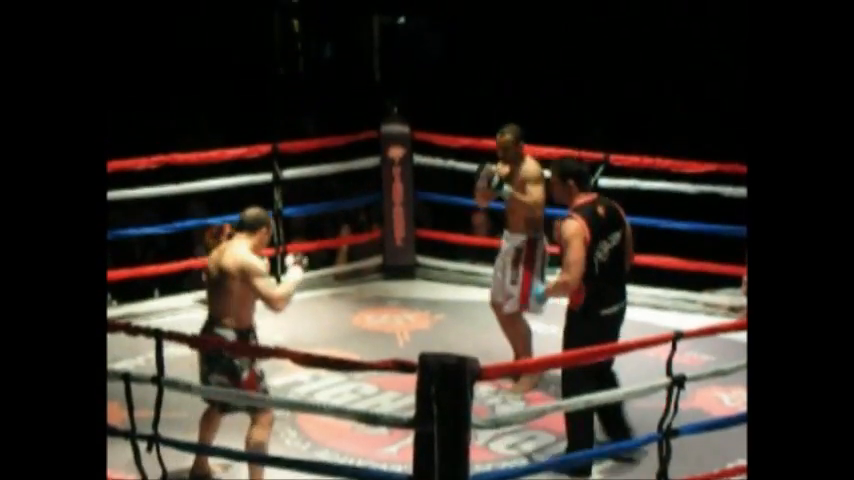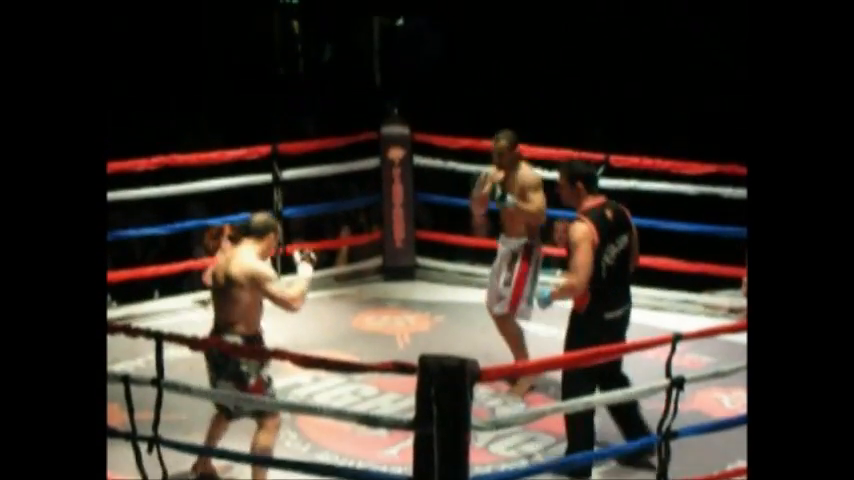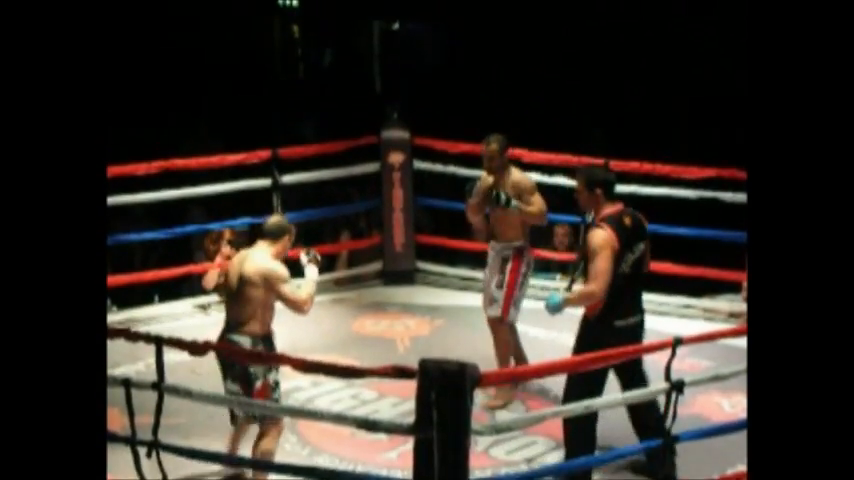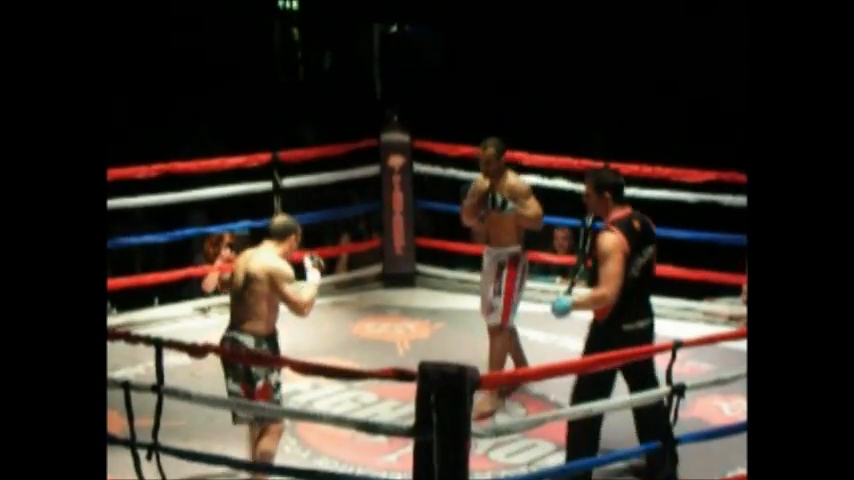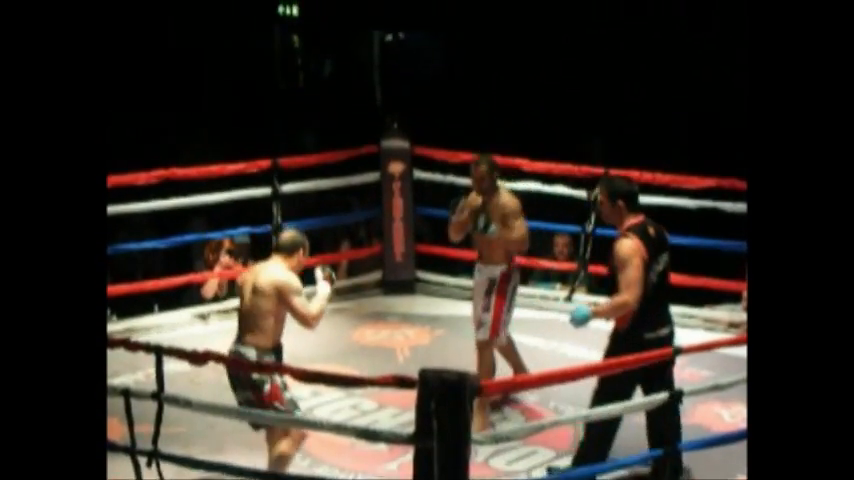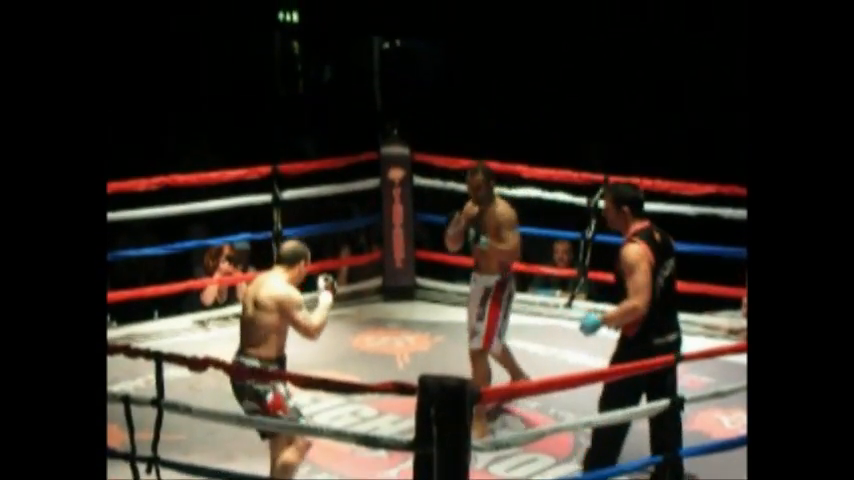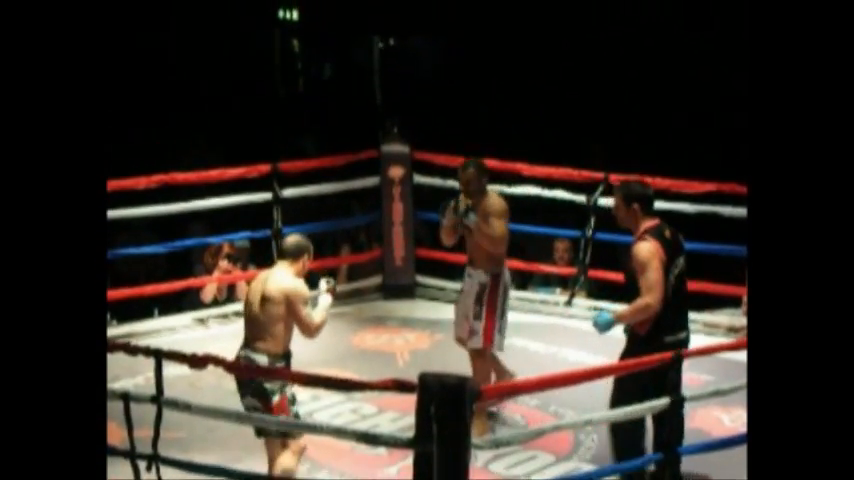
dt=0.1s
person 1, frame 1
left shoulder: (574, 224)
right shoulder: (614, 209)
left elbow: (570, 280)
right elbow: (628, 256)
left wrist: (544, 291)
left hip: (588, 313)
right hip: (615, 306)
left knee: (577, 382)
right knee: (601, 374)
right ankle: (620, 438)
person 1, frame 2
left shoulder: (582, 227)
right shoulder: (621, 212)
left elbow: (577, 284)
right elbow: (632, 259)
left wrist: (550, 294)
left hip: (592, 317)
right hip: (620, 311)
left knee: (577, 387)
right knee: (613, 378)
right ankle: (641, 447)
person 1, frame 3
left shoulder: (600, 233)
right shoulder: (637, 220)
left elbow: (595, 290)
left wrist: (562, 300)
left hip: (604, 324)
right hip: (632, 318)
left knee: (580, 392)
right knee: (636, 386)
person 1, frame 4
left shoulder: (611, 237)
right shoulder: (644, 224)
left elbow: (606, 294)
left wrist: (571, 303)
left hip: (614, 329)
right hip: (642, 323)
left knee: (587, 396)
right knee: (647, 393)
person 1, frame 5
left shoulder: (627, 244)
right shoulder: (657, 231)
left elbow: (627, 301)
left wrist: (589, 312)
left hip: (633, 337)
right hip: (661, 331)
left knee: (606, 403)
right knee: (662, 404)
person 1, frame 6
left shoulder: (633, 249)
right shoulder: (661, 238)
left elbow: (637, 305)
left wrist: (600, 320)
left hip: (641, 343)
right hip: (668, 337)
left knee: (613, 410)
right knee: (665, 410)
person 1, frame 7
left shoulder: (644, 246)
right shoulder: (671, 235)
left elbow: (650, 303)
left wrist: (613, 318)
left hip: (650, 341)
right hip: (677, 335)
left knee: (625, 408)
right knee: (668, 409)
person 2, frame 1
left shoulder: (531, 171)
right shoulder: (502, 167)
left elbow: (536, 208)
right elbow: (482, 201)
left wrist: (505, 189)
right wrist: (482, 181)
left hip: (528, 244)
right hip: (510, 239)
left knee: (513, 311)
right knee: (498, 304)
left ankle: (530, 372)
right ankle: (521, 358)
person 2, frame 2
left shoulder: (528, 178)
right shoulder: (494, 174)
left elbow: (540, 215)
right elbow: (478, 210)
left wrist: (509, 201)
right wrist: (478, 193)
left hip: (525, 248)
right hip: (505, 246)
left knee: (505, 314)
right knee: (497, 310)
left ankle: (525, 373)
right ankle: (522, 363)
person 2, frame 3
left shoulder: (520, 181)
right shoulder: (485, 179)
left elbow: (542, 215)
right elbow: (475, 218)
left wrist: (511, 204)
right wrist: (473, 199)
left hip: (516, 252)
right hip: (496, 249)
left knee: (498, 317)
right knee: (497, 316)
left ankle: (506, 384)
right ankle: (521, 365)
person 2, frame 4
left shoulder: (517, 184)
right shoulder: (480, 183)
left elbow: (537, 219)
right elbow: (468, 220)
left wrist: (507, 206)
right wrist: (469, 199)
left hip: (510, 257)
right hip: (491, 255)
left knee: (497, 326)
right knee: (501, 319)
left ankle: (491, 395)
right ankle: (522, 368)
person 2, frame 5
left shoulder: (508, 203)
right shoulder: (472, 199)
left elbow: (522, 242)
right elbow: (454, 236)
left wrist: (492, 230)
right wrist: (459, 215)
left hip: (501, 275)
right hip: (483, 270)
left knee: (484, 340)
right knee: (496, 333)
left ankle: (481, 410)
right ankle: (521, 373)
person 2, frame 6
left shoulder: (504, 213)
right shoulder: (470, 208)
left elbow: (513, 255)
right elbow: (452, 246)
left wrist: (482, 240)
right wrist: (454, 227)
left hip: (497, 284)
right hip: (478, 280)
left knee: (478, 350)
right knee: (490, 342)
left ankle: (480, 418)
right ankle: (519, 378)
person 2, frame 7
left shoulder: (495, 205)
right shoulder: (464, 200)
left elbow: (499, 244)
right elbow: (448, 240)
left wrist: (470, 218)
right wrist: (448, 218)
left hip: (491, 279)
right hip: (472, 275)
left knee: (478, 348)
right knee: (465, 337)
left ankle: (480, 416)
right ankle: (503, 375)
person 3, frame 1
left shoulder: (218, 254)
right shoulder: (248, 261)
right elbow: (278, 302)
right wrist: (295, 272)
left hip: (212, 336)
right hip: (234, 342)
left knee: (217, 404)
right knee: (262, 416)
person 3, frame 2
left shoulder: (224, 259)
right shoulder: (257, 268)
right elbow: (293, 302)
right wrist: (305, 268)
right hip: (242, 348)
left knee: (230, 408)
right knee: (269, 421)
person 3, frame 3
left shoulder: (238, 260)
right shoulder: (270, 267)
right elbow: (302, 304)
right wrist: (311, 270)
left hip: (230, 342)
right hip: (251, 348)
left knee: (246, 408)
right knee: (272, 424)
person 3, frame 4
left shoulder: (246, 257)
right shoulder: (276, 266)
right elbow: (302, 307)
right wrist: (313, 273)
left hip: (234, 342)
right hip: (253, 348)
left knee: (262, 415)
right knee: (272, 426)
person 3, frame 5
left shoulder: (255, 272)
right shoulder: (284, 279)
right elbow: (310, 319)
right wrist: (324, 286)
left hip: (242, 355)
right hip: (257, 361)
left knee: (277, 422)
right knee: (295, 432)
left ankle: (271, 474)
person 3, frame 6
left shoulder: (258, 283)
right shoulder: (286, 293)
right elbow: (312, 331)
right wrist: (326, 296)
left hip: (245, 367)
left knee: (278, 431)
right knee: (300, 441)
person 3, frame 7
left shoulder: (261, 278)
right shoulder: (293, 286)
right elbow: (312, 329)
right wrist: (326, 297)
left hip: (249, 361)
right hip: (266, 368)
left knee: (275, 429)
right knee: (295, 444)
